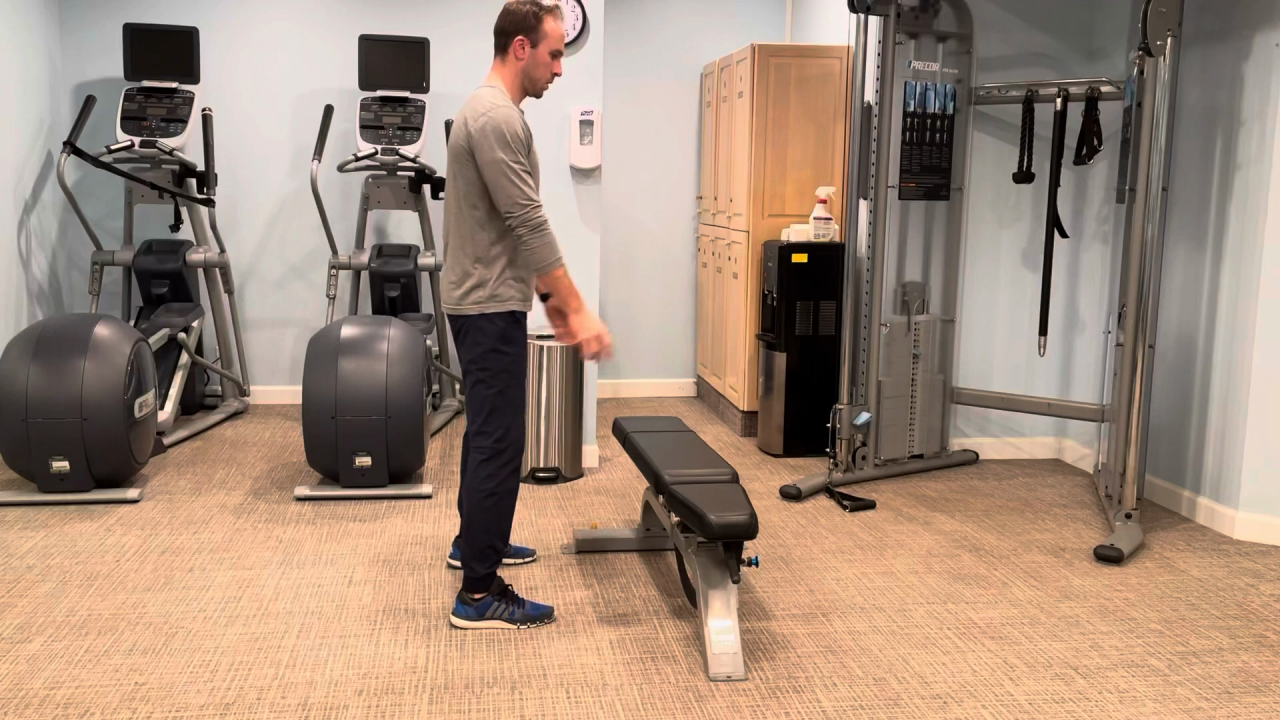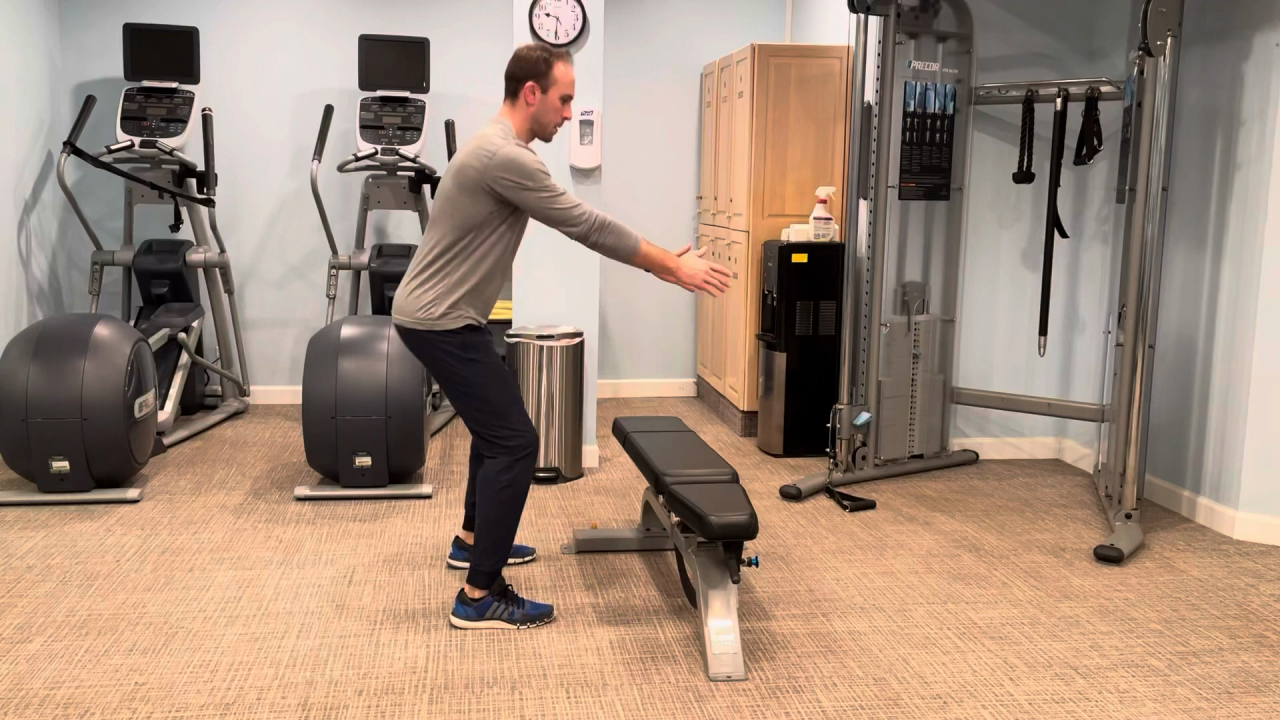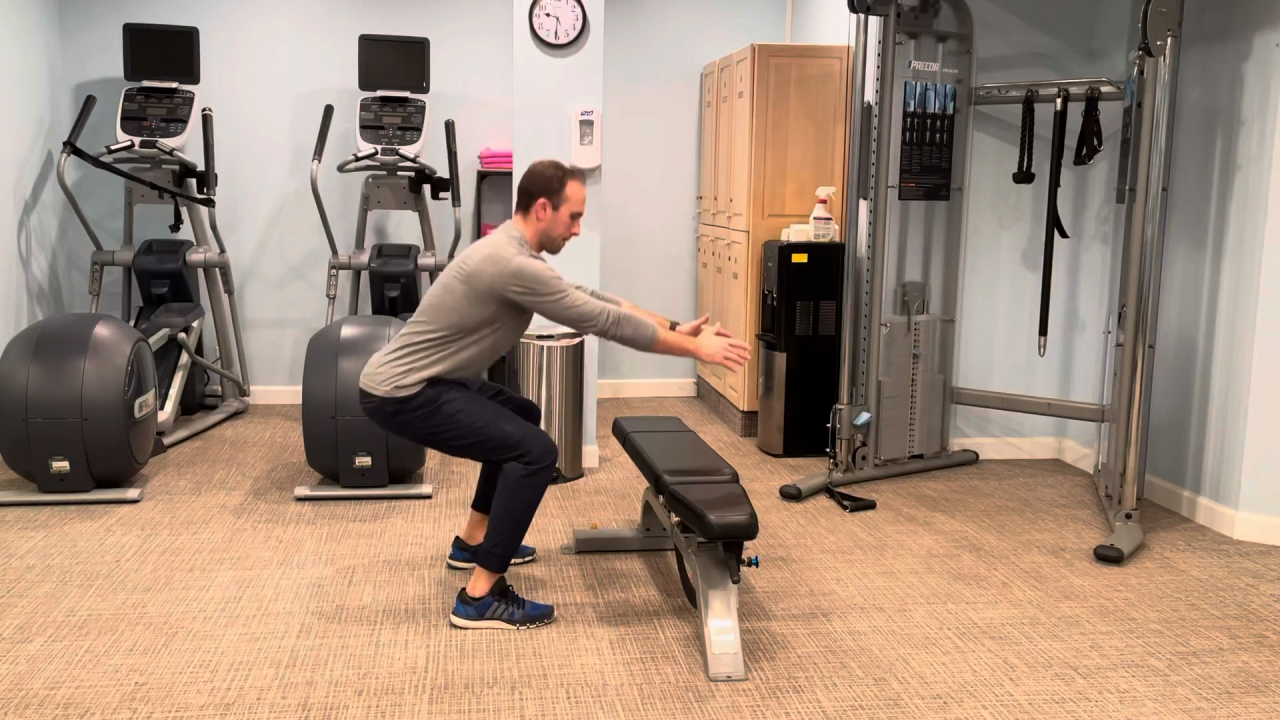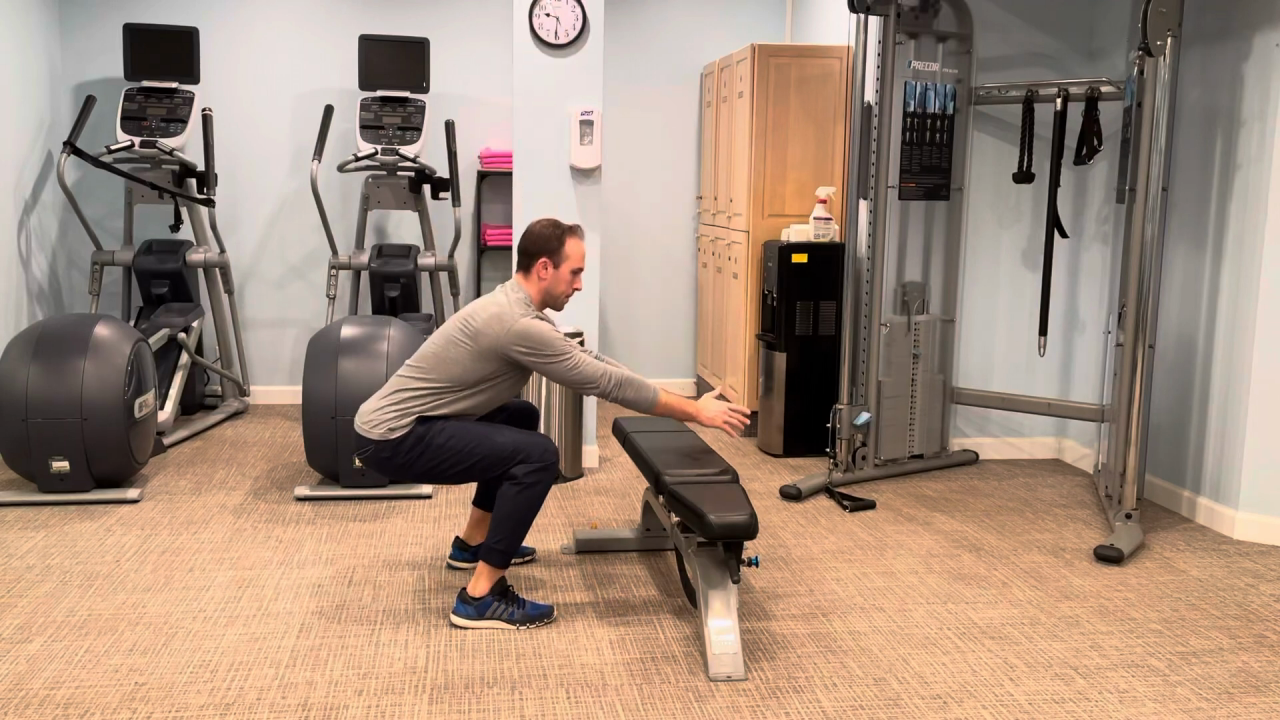
dt=0.5s
person 1, frame 1
left shoulder: (487, 110)
right shoulder: (497, 118)
right elbow: (528, 228)
left wrist: (551, 299)
right wrist: (577, 311)
left hip: (483, 300)
right hip: (490, 307)
left knee: (487, 430)
right knee: (499, 438)
left ankle: (473, 540)
right ankle: (479, 593)
person 1, frame 2
left shoulder: (501, 150)
right shoulder: (503, 156)
left elbow: (582, 222)
right elbow: (587, 225)
left wrist: (662, 259)
right wrist: (674, 268)
left hip: (440, 313)
right hip: (438, 320)
left knee: (498, 421)
right knee: (514, 440)
left ankle: (473, 537)
right ankle: (479, 597)
person 1, frame 3
left shoulder: (513, 252)
right shoulder: (514, 266)
left elbow: (592, 300)
right elbow: (602, 321)
left wrist: (674, 328)
right wrist: (693, 349)
left hip: (417, 378)
right hip: (400, 393)
left knee: (520, 418)
right knee: (534, 451)
left ankle: (473, 540)
right ankle: (480, 596)
person 1, frame 4
left shoulder: (517, 308)
right shoulder: (518, 325)
left elbow: (591, 363)
right elbow: (606, 383)
left wrist: (678, 404)
right wrist: (695, 410)
left hip: (398, 422)
right hip: (390, 439)
left knee: (520, 418)
right knee: (537, 454)
left ankle: (473, 542)
right ankle: (480, 597)
